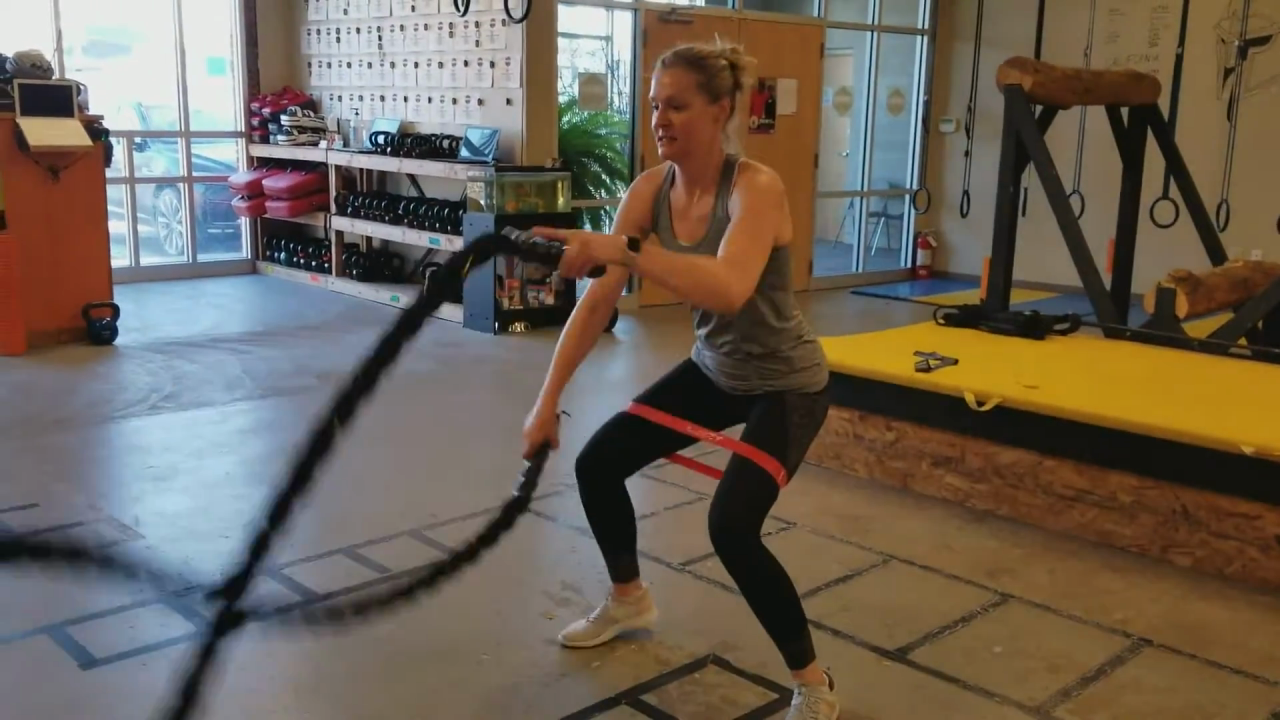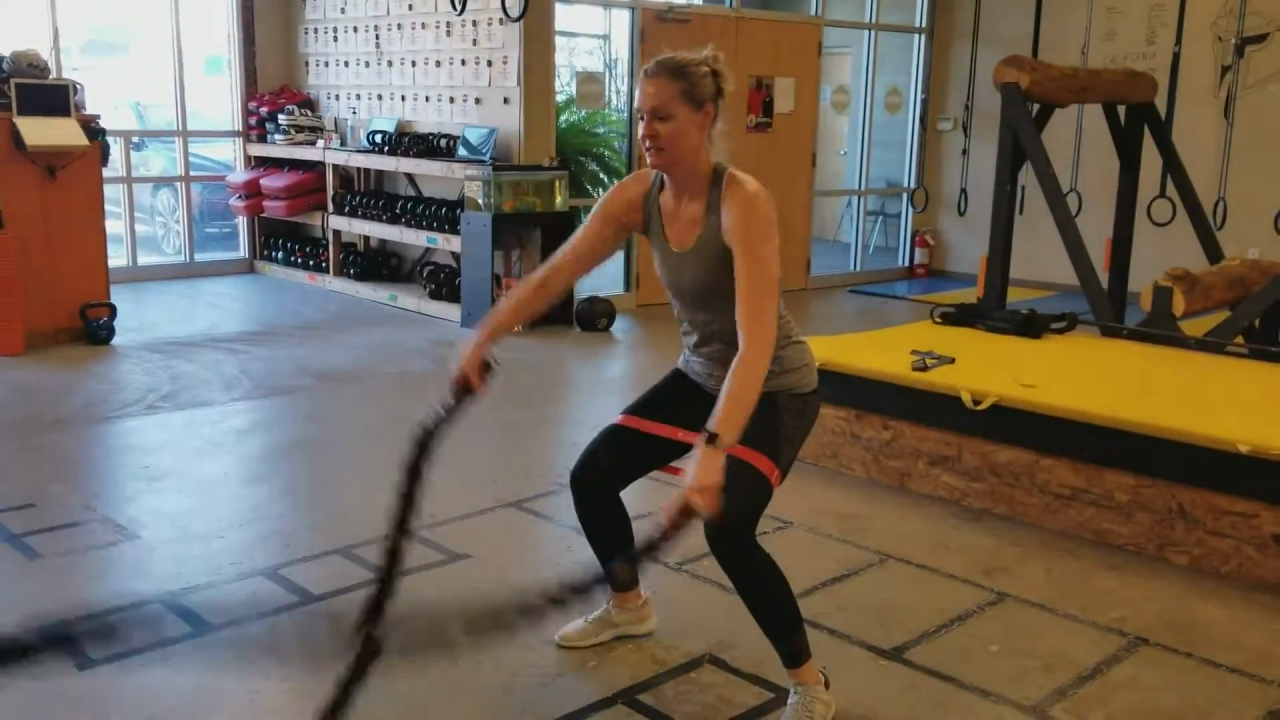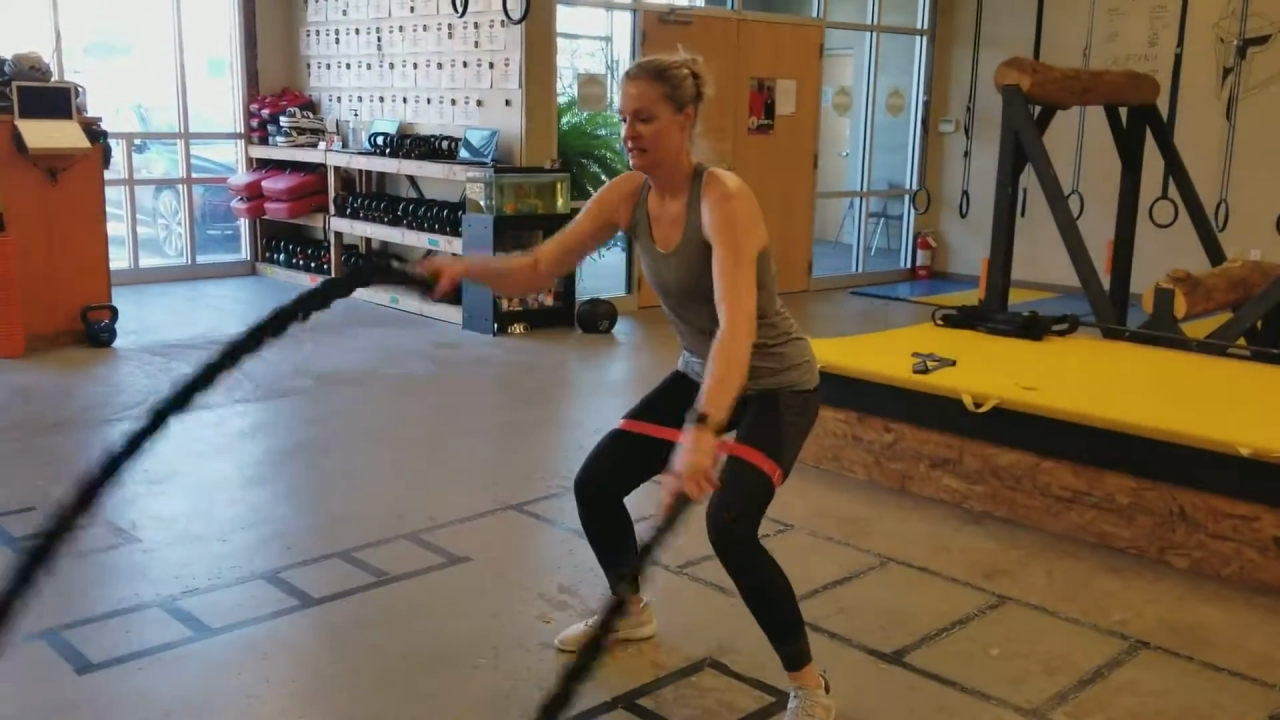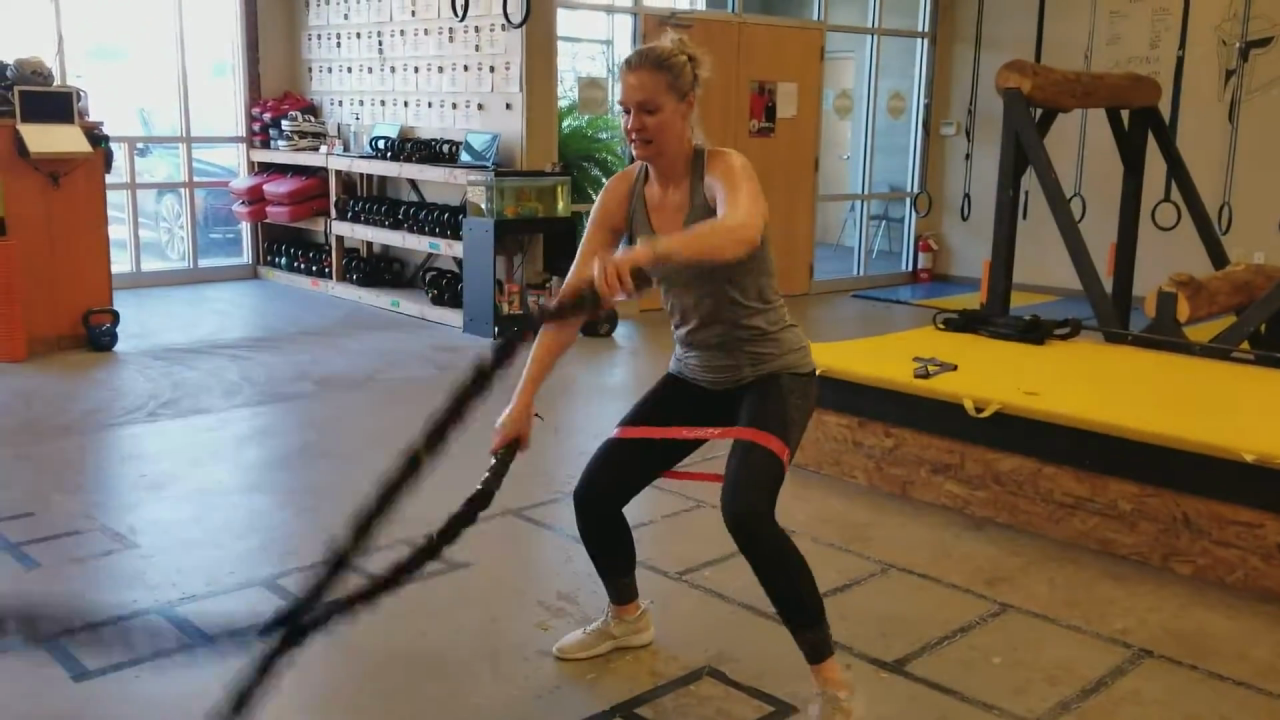
dt=0.2s
person 1, frame 1
left shoulder: (756, 189)
right shoulder: (650, 189)
left elbow: (727, 290)
right elbow: (596, 301)
left wrist: (621, 252)
right wrist: (546, 400)
left hip: (784, 383)
right hip: (712, 368)
left knee: (731, 526)
right knee: (597, 462)
right ankle: (629, 599)
person 1, frame 2
left shoulder: (744, 201)
right shoulder: (636, 195)
left elbow: (756, 341)
right elbow: (552, 274)
left wrist: (713, 450)
right wrist: (483, 338)
left hip: (776, 386)
right hip: (700, 374)
left knee: (727, 526)
right knee: (591, 474)
right ankle: (628, 605)
person 1, frame 3
left shoulder: (724, 197)
right shoulder: (627, 196)
left elbow: (738, 321)
right elbow: (538, 269)
left wrist: (702, 434)
right wrist: (466, 266)
left hip: (776, 382)
right hip: (699, 373)
left knee: (728, 527)
right knee: (595, 482)
right ankle: (632, 611)
person 1, frame 4
left shoulder: (724, 170)
right shoulder: (622, 191)
left elbow: (742, 232)
right elbow: (573, 296)
left wrist: (644, 252)
right wrist: (522, 399)
left hip: (770, 370)
right hip: (696, 373)
left knee: (747, 514)
right knee: (594, 493)
right ankle: (627, 616)
